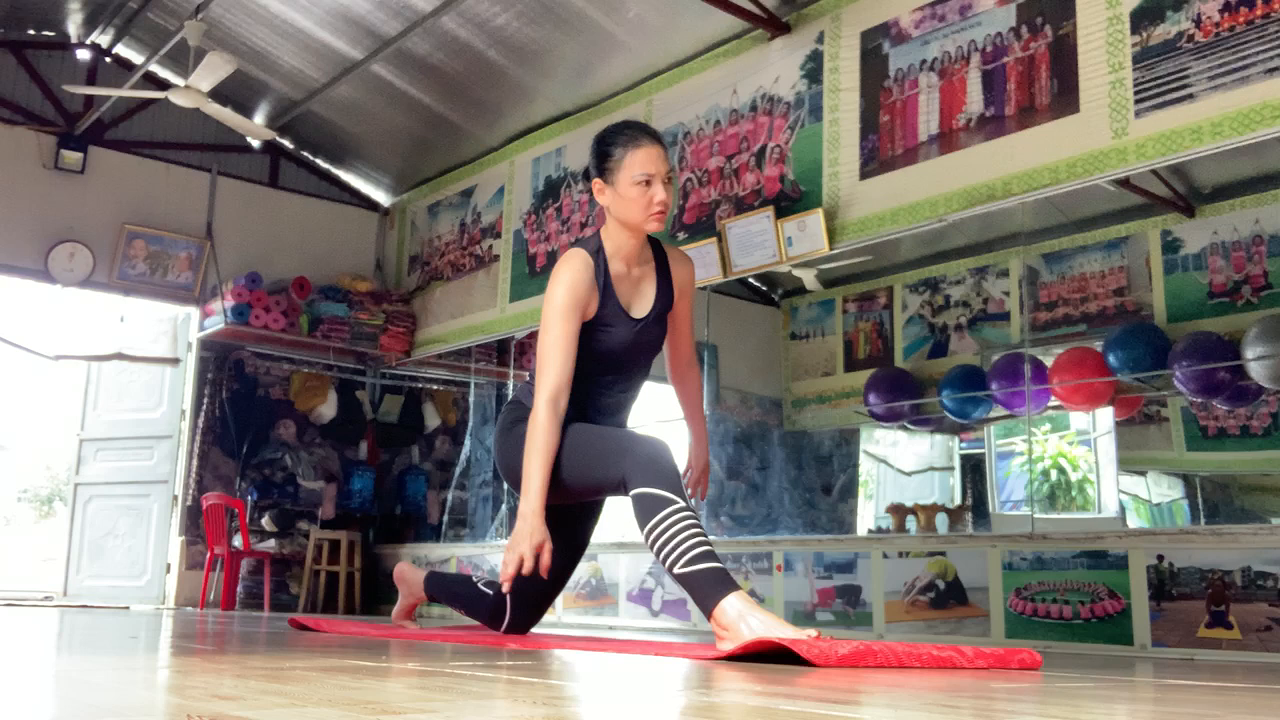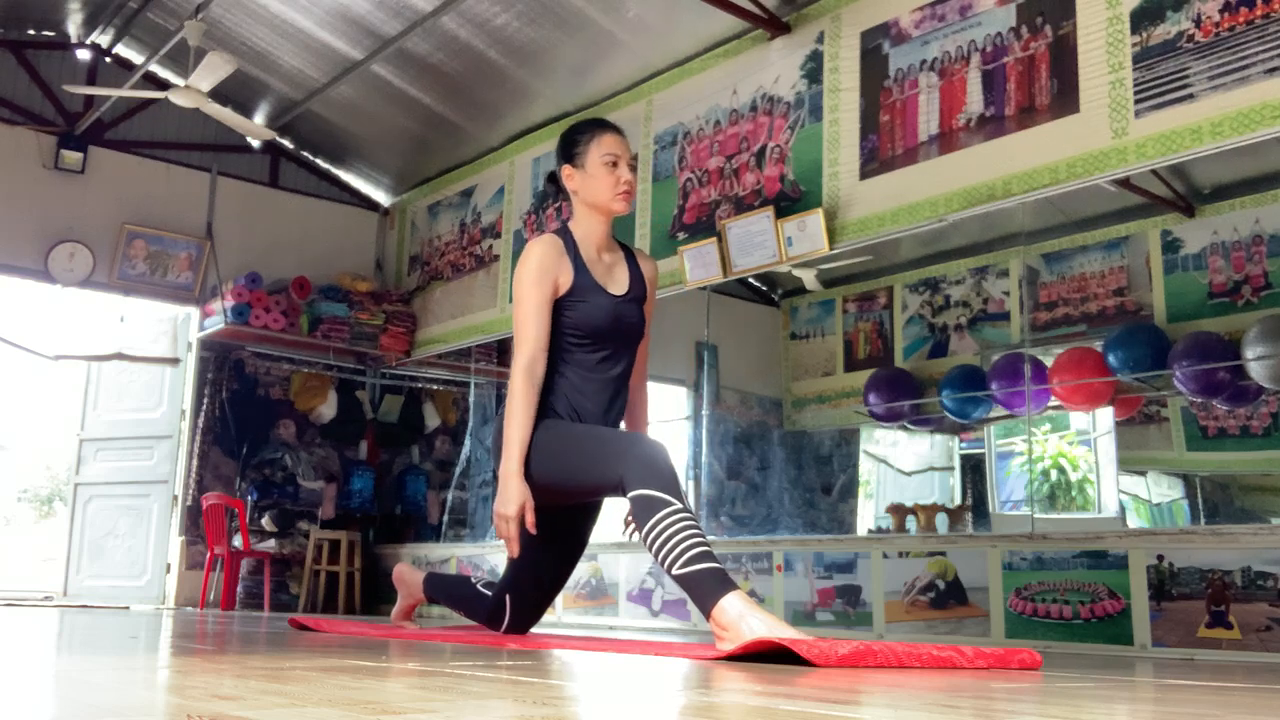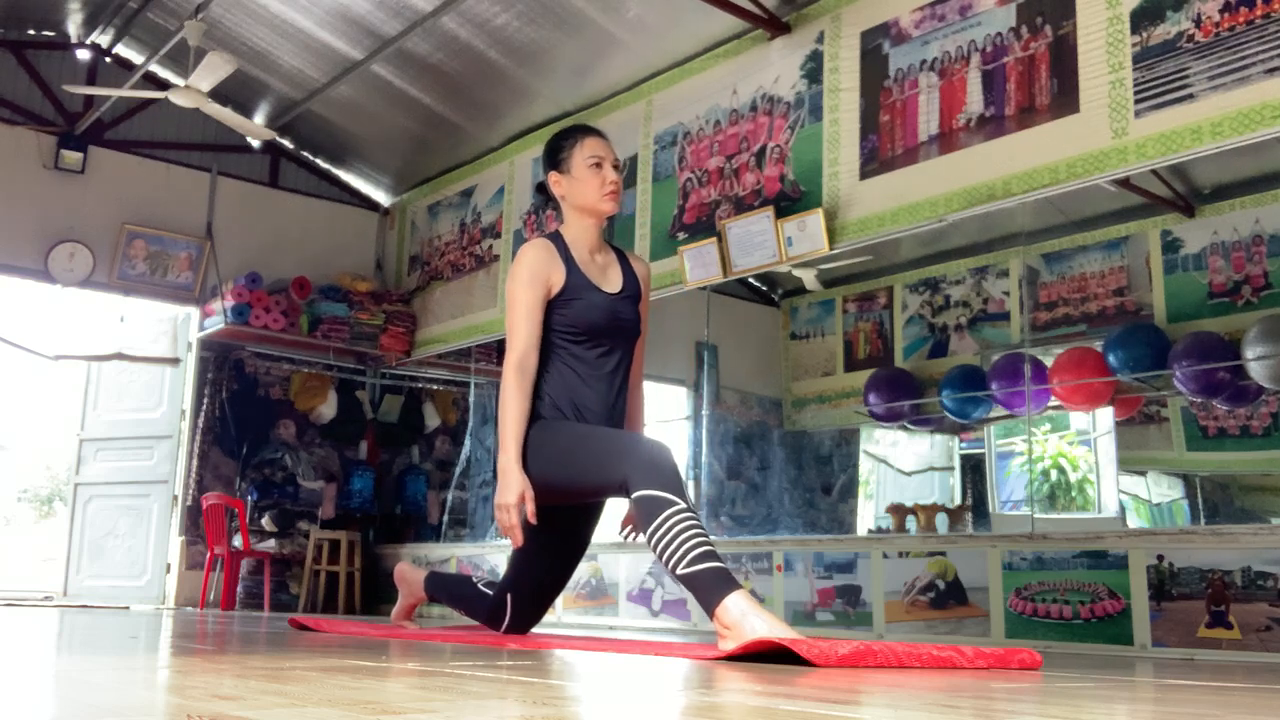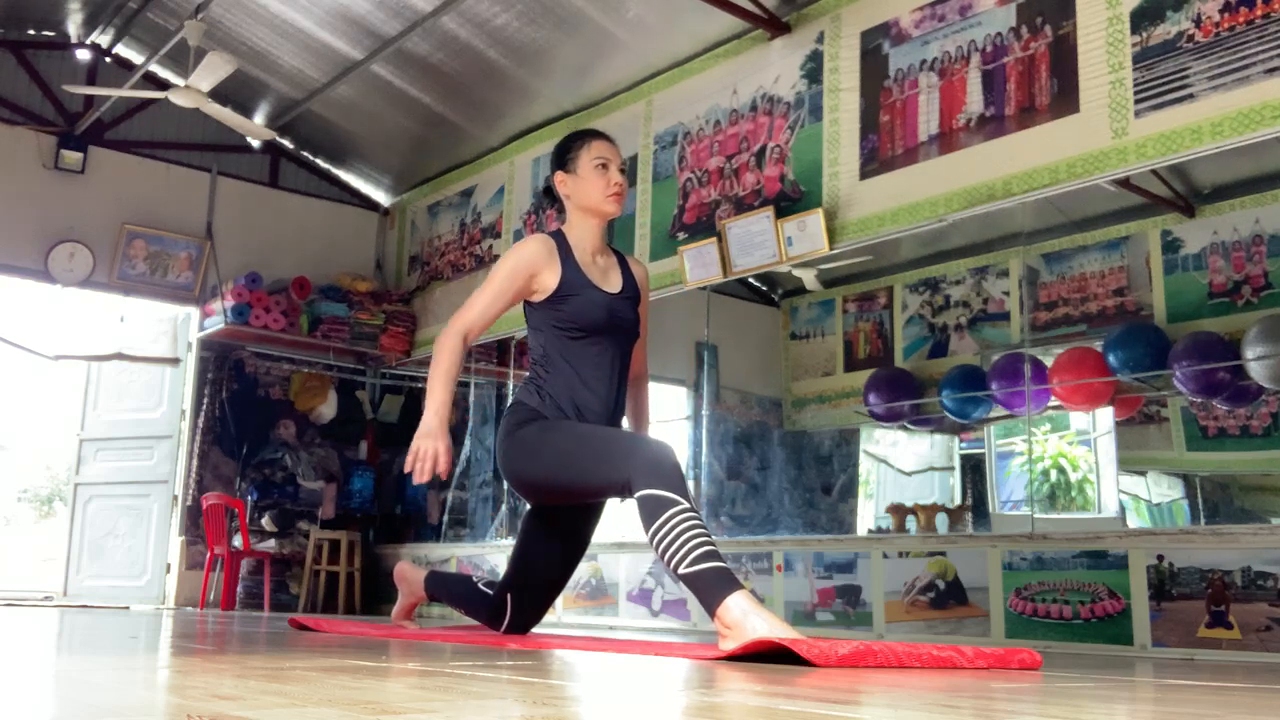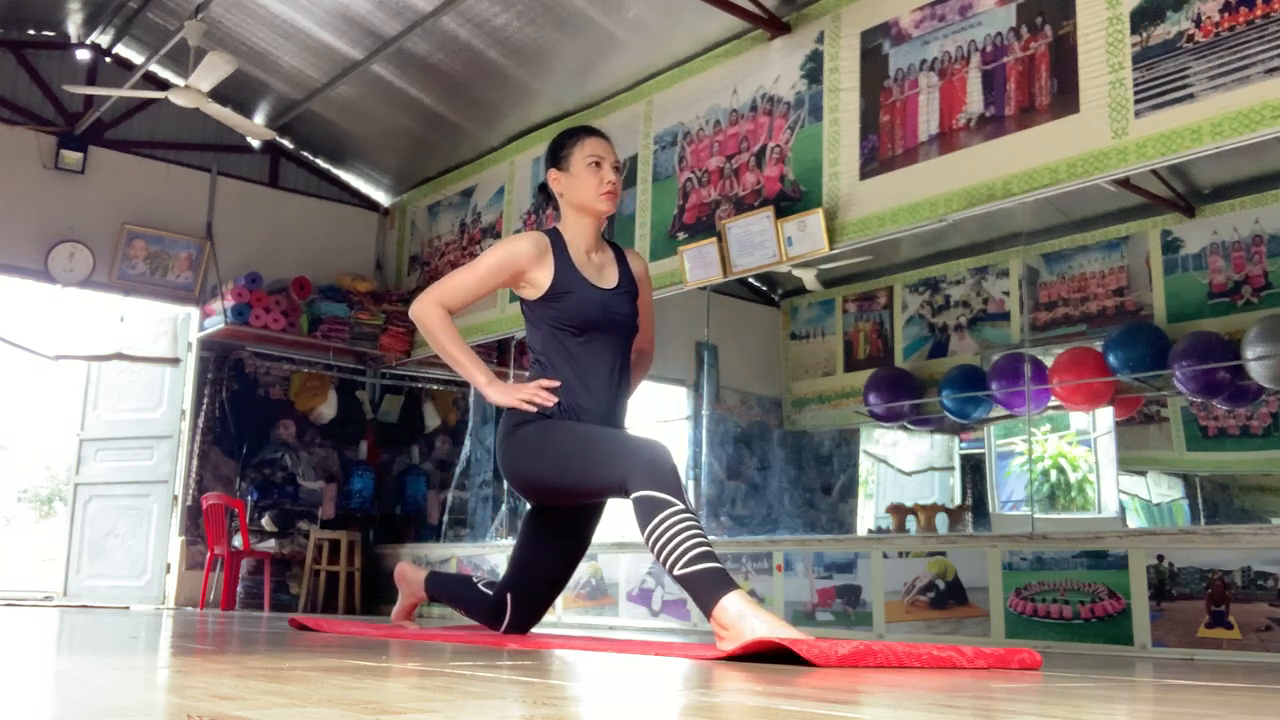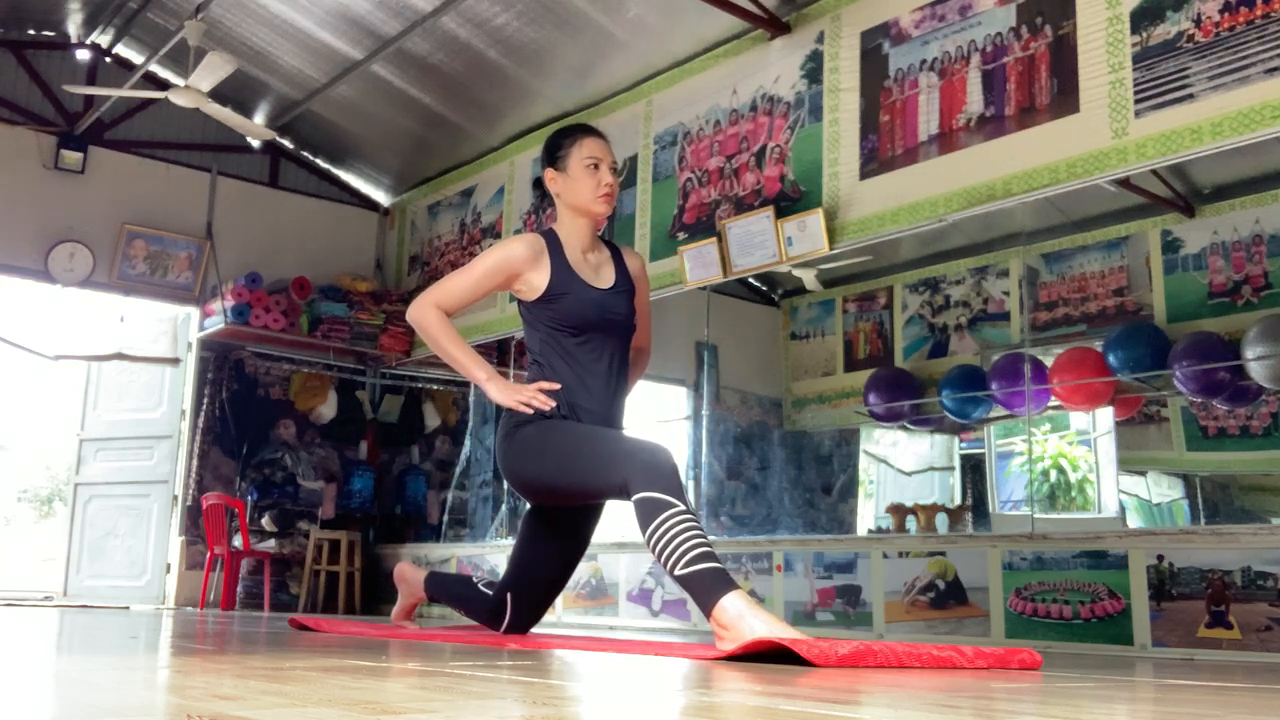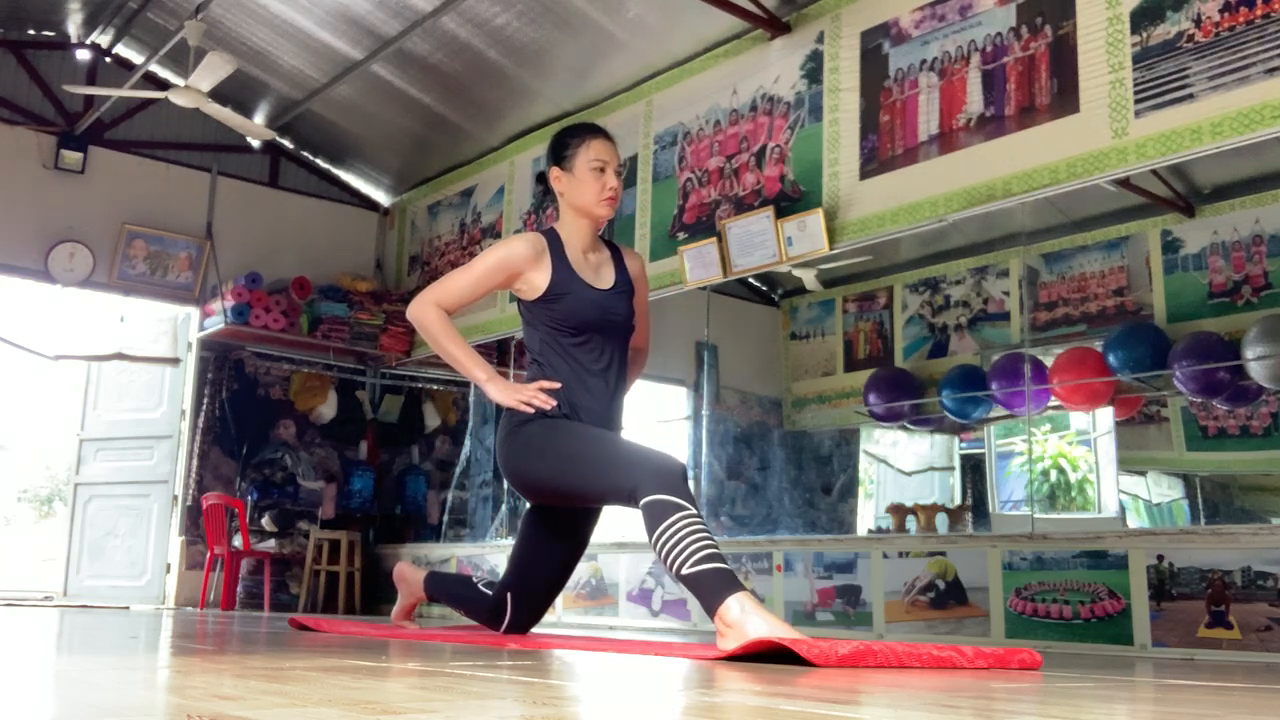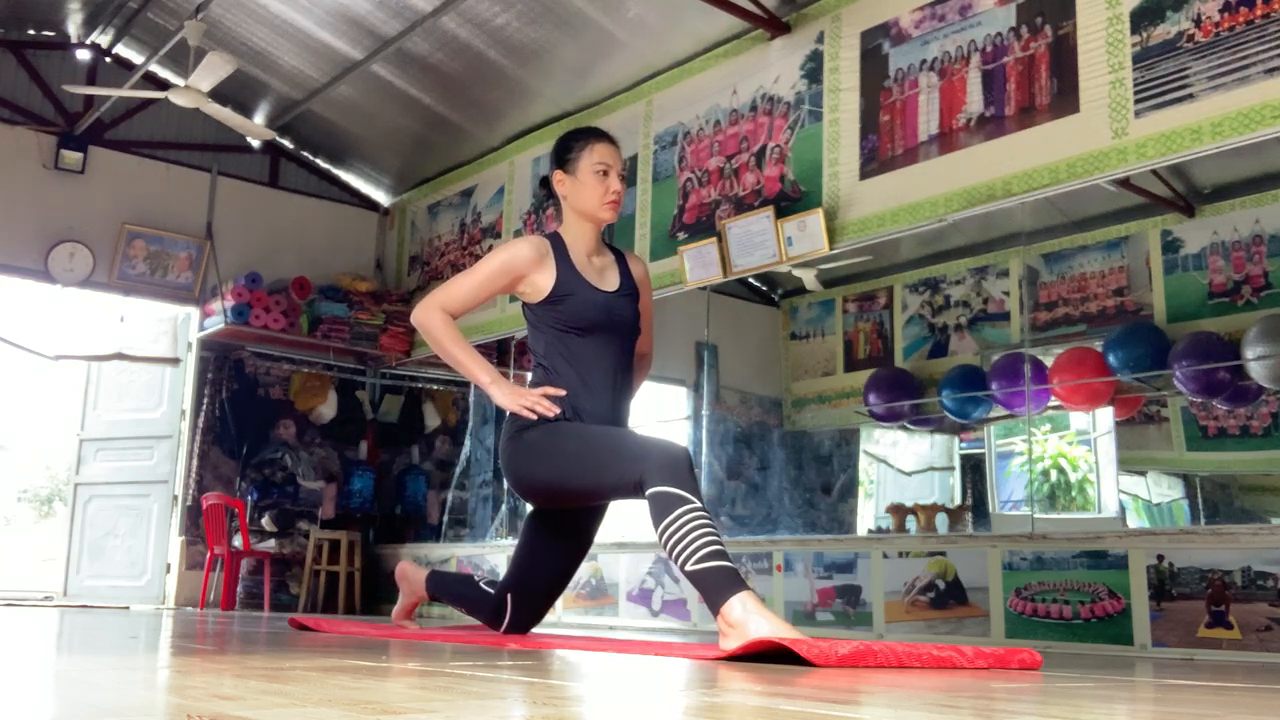
dt=0.7s
person 1, frame 1
left shoulder: (677, 269)
right shoulder: (578, 270)
left elbow: (683, 364)
right elbow: (551, 397)
left wrist: (700, 443)
right wrist: (530, 516)
left hip: (590, 453)
right hip: (532, 439)
left knee: (514, 615)
right knee: (648, 459)
left ankle: (421, 582)
right ankle: (731, 612)
person 1, frame 2
left shoulder: (643, 269)
right shoulder: (547, 254)
right elbow: (527, 367)
left wrist: (642, 486)
right wrist: (511, 472)
left hip: (585, 458)
right hip: (540, 440)
left knee: (512, 614)
right knee: (647, 460)
left ankle: (420, 582)
right ankle: (730, 612)
person 1, frame 3
left shoulder: (635, 271)
right shoulder: (540, 257)
right elbow: (519, 365)
left wrist: (642, 489)
right wrist: (511, 467)
left hip: (588, 460)
right hip: (541, 440)
left knee: (512, 615)
right knee: (650, 459)
left ankle: (422, 582)
right ankle: (731, 611)
person 1, frame 4
left shoulder: (634, 274)
right shoulder: (539, 254)
left elbow: (635, 372)
right elbow: (458, 331)
left wrist: (639, 439)
right wrist: (434, 420)
left hip: (588, 459)
right hip: (535, 438)
left knee: (513, 616)
right knee: (654, 460)
left ankle: (422, 581)
right ankle: (734, 610)
person 1, frame 5
left shoulder: (632, 267)
right shoulder: (532, 251)
left elbow: (641, 350)
right elbow: (427, 306)
left wrist: (609, 399)
right wrist: (490, 384)
left hip: (588, 457)
right hip: (536, 439)
left knee: (511, 615)
right knee: (647, 461)
left ankle: (421, 582)
right ankle: (729, 611)
person 1, frame 6
left shoulder: (629, 265)
right shoulder: (528, 253)
left elbow: (638, 349)
right elbow: (424, 309)
left wrist: (608, 395)
right wrist: (492, 382)
left hip: (588, 455)
right hip: (536, 439)
left knee: (511, 615)
right knee: (650, 464)
left ankle: (421, 582)
right ankle: (729, 612)
person 1, frame 7
left shoulder: (629, 265)
right shoulder: (529, 252)
left elbow: (637, 348)
right elbow: (425, 308)
left wrist: (604, 396)
right wrist: (491, 382)
left hip: (588, 451)
right hip: (537, 438)
left knee: (511, 615)
right knee: (660, 473)
left ankle: (421, 581)
right ankle: (734, 612)
person 1, frame 8
left shoulder: (633, 270)
right shoulder: (533, 255)
left elbow: (641, 353)
right elbow: (429, 312)
left wrist: (614, 402)
right wrist: (498, 387)
left hip: (593, 458)
right hip: (541, 443)
left knee: (513, 616)
right knee: (665, 461)
left ankle: (422, 581)
right ankle: (737, 611)
